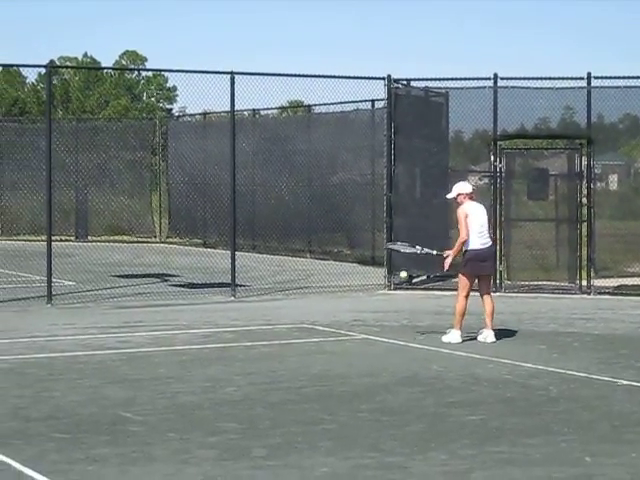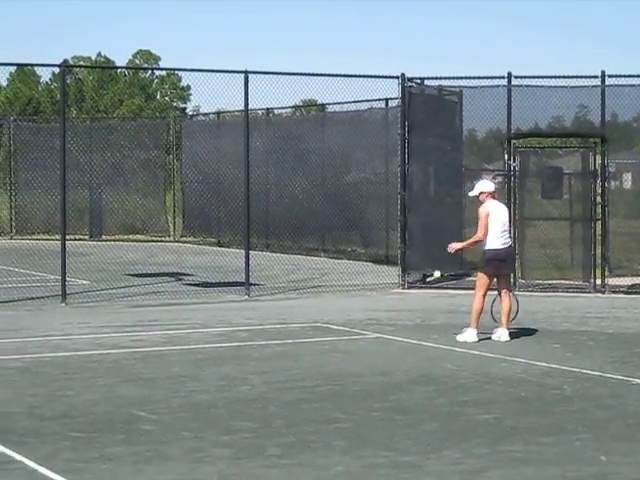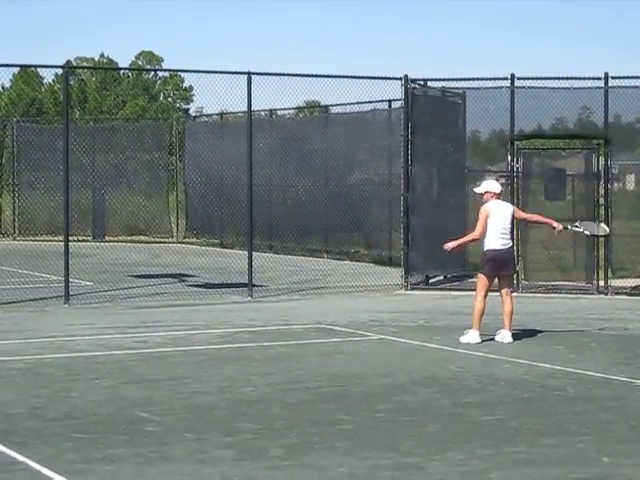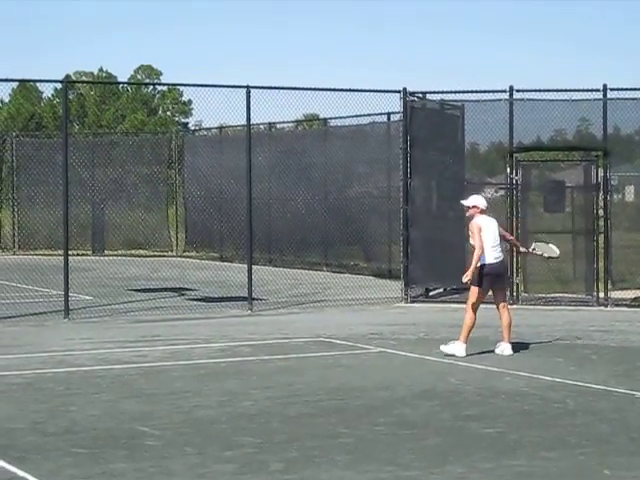
dt=0.4s
person 1, frame 1
left shoulder: (462, 209)
right shoulder: (481, 207)
left elbow: (464, 237)
left wrist: (452, 255)
right wrist: (454, 252)
left hip: (474, 254)
right hip: (488, 251)
left knee: (462, 295)
right knee: (486, 293)
left ankle: (456, 332)
right ankle: (488, 331)
person 1, frame 2
left shoulder: (484, 208)
right shoulder: (503, 207)
left elbow: (480, 236)
left wrist: (461, 245)
left hip: (493, 253)
right hip: (508, 250)
left knee: (480, 293)
right knee: (504, 292)
left ankle: (472, 331)
right ankle: (503, 330)
person 1, frame 3
left shoulder: (486, 208)
right shoulder: (509, 207)
left elbow: (477, 235)
right elbow: (530, 217)
left wrist: (456, 243)
right wrist: (553, 223)
left hip: (492, 254)
right hip: (507, 252)
left knee: (480, 294)
right knee: (506, 294)
left ankle: (474, 332)
right ankle: (506, 332)
person 1, frame 4
left shoulder: (475, 223)
right shoulder: (492, 221)
left elbow: (479, 249)
right elbow: (507, 236)
left wrist: (471, 270)
right wrist: (519, 247)
left hip: (487, 268)
right hip: (500, 265)
left knee: (471, 307)
right knee: (502, 306)
left ankle: (460, 345)
right ankle: (506, 345)
